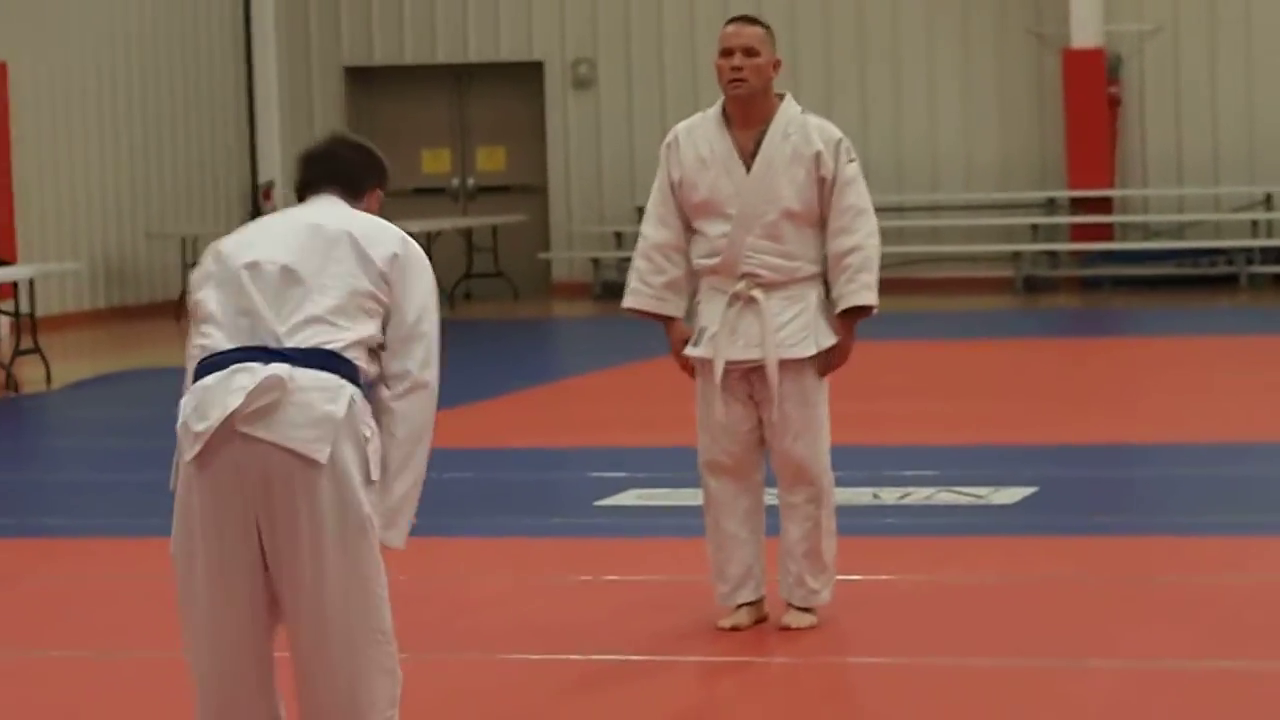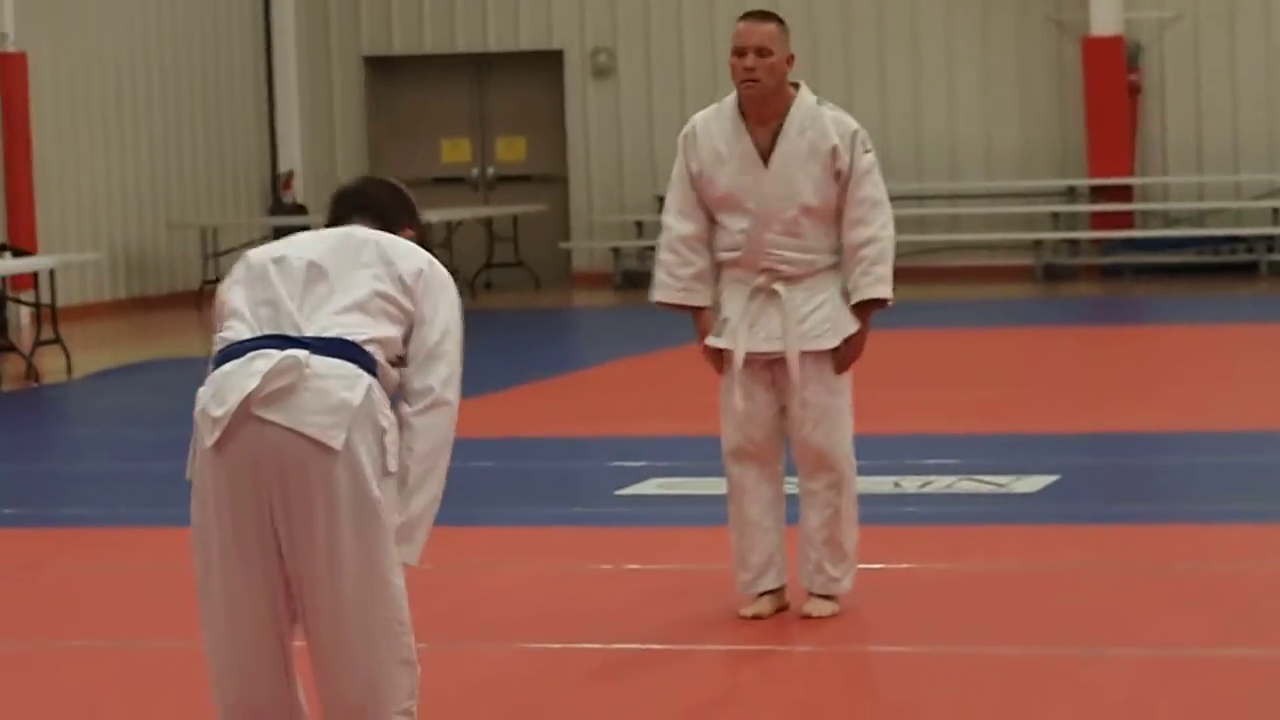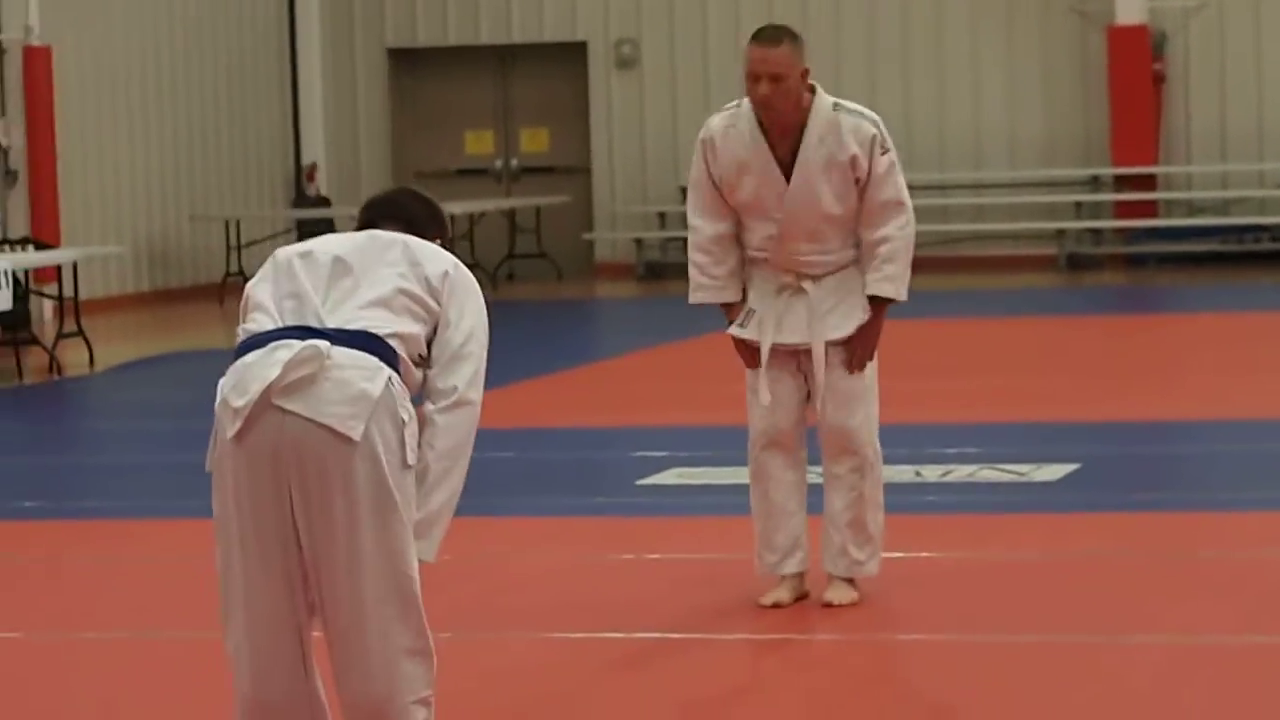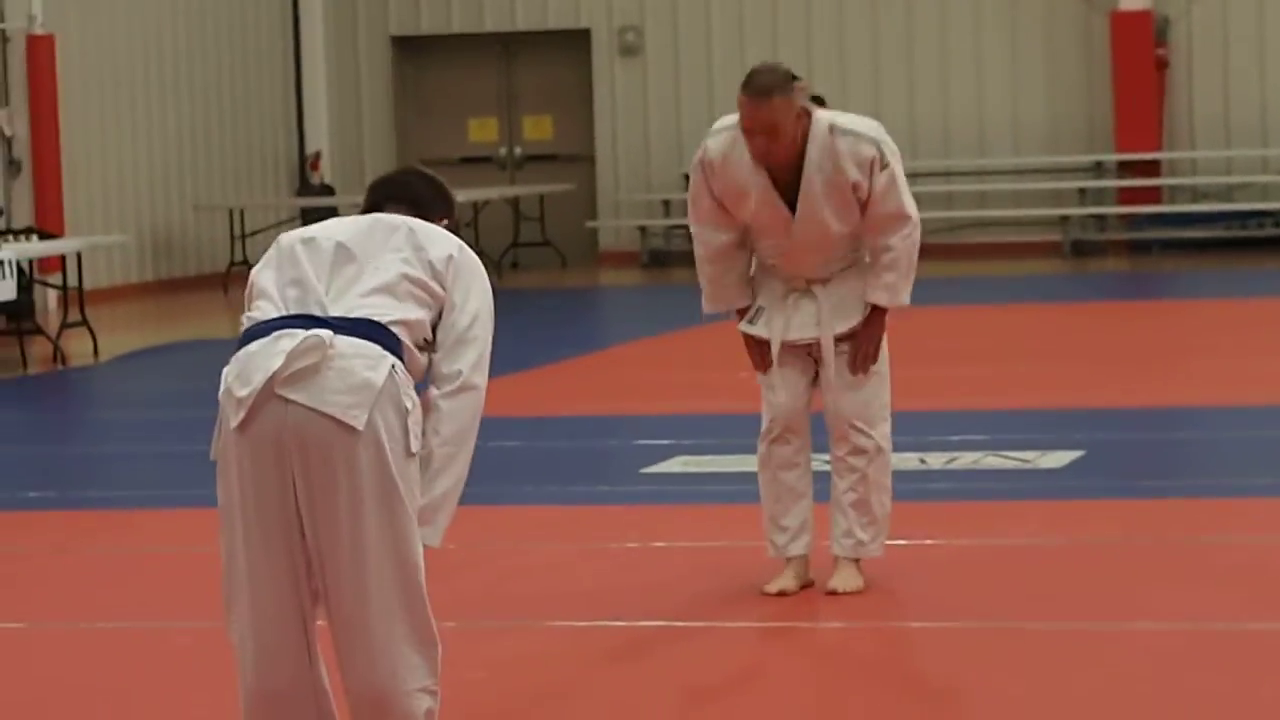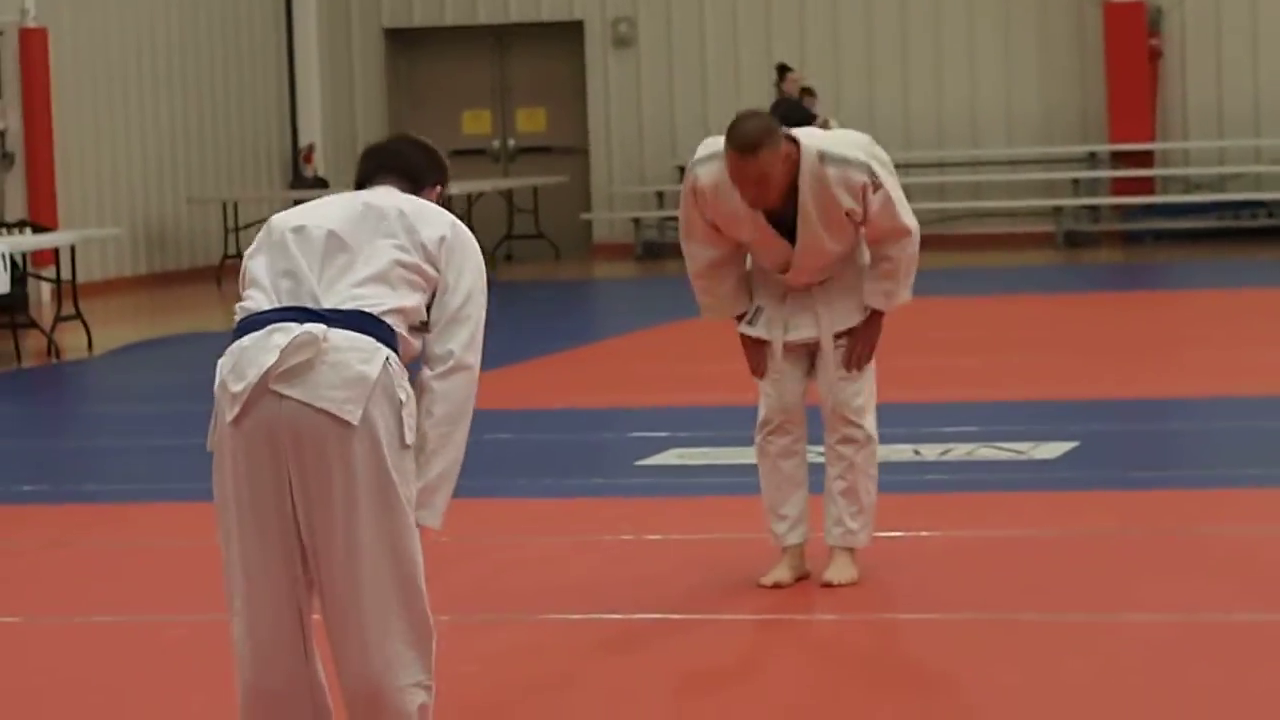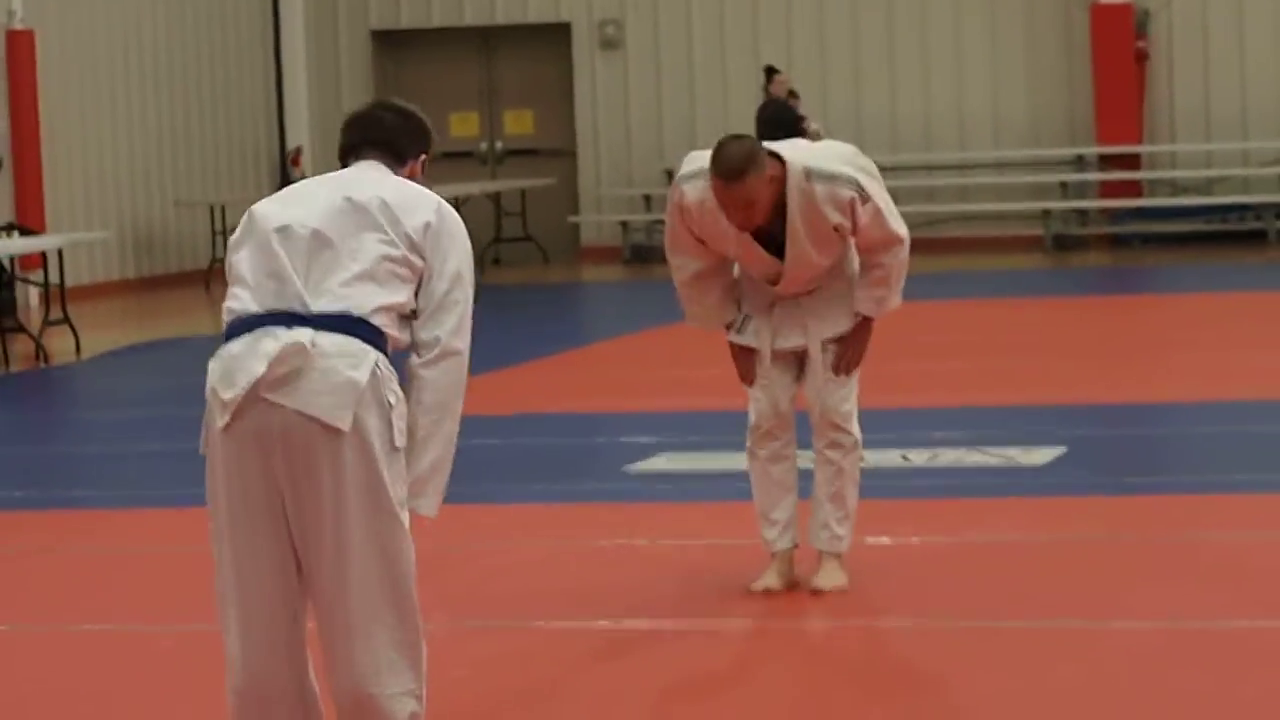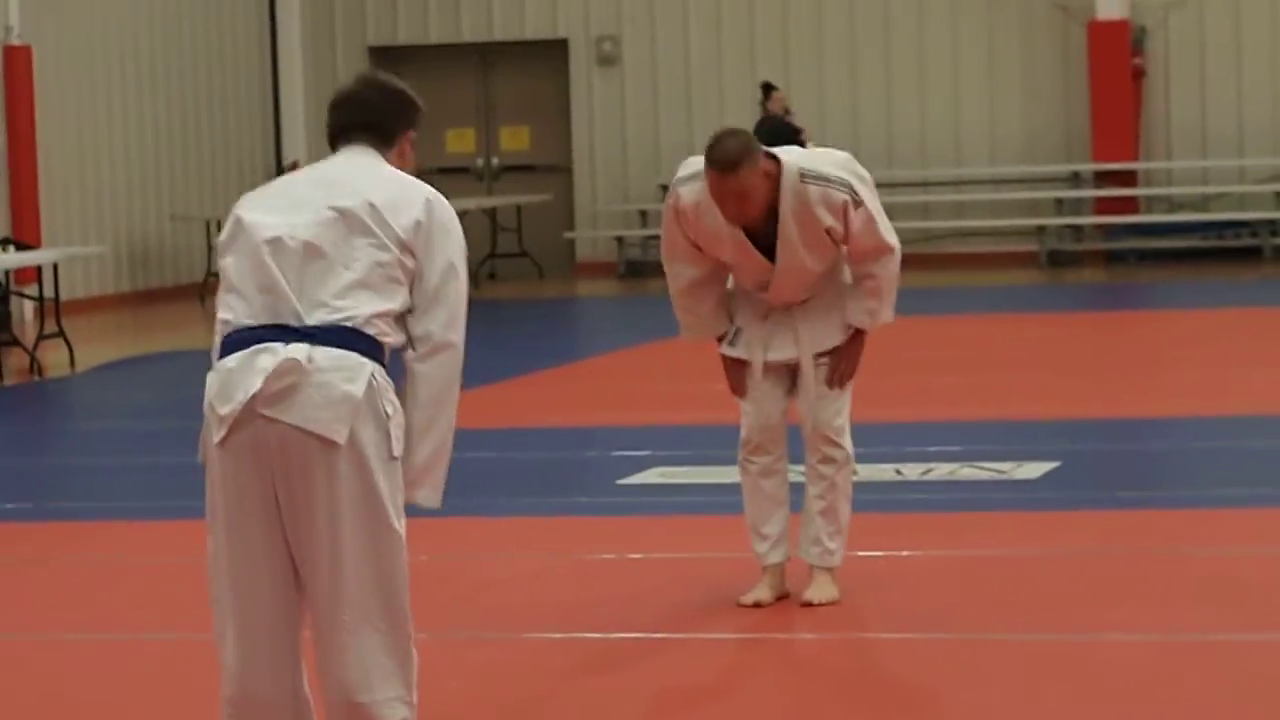
dt=0.1s
person 1, frame 1
left shoulder: (229, 246)
right shoulder: (395, 245)
right elbow: (410, 384)
right wrist: (384, 516)
left hip: (213, 417)
right hip: (317, 416)
left knee: (224, 641)
right knee: (348, 640)
person 1, frame 2
left shoulder: (260, 259)
right shoulder: (421, 267)
right elbow: (432, 404)
right wrist: (400, 531)
left hip: (228, 404)
right hip: (336, 405)
left knee: (242, 627)
right knee: (366, 631)
person 1, frame 3
left shoulder: (288, 258)
right shoulder: (448, 271)
right elbow: (453, 405)
right wrist: (417, 530)
left hip: (250, 394)
right hip: (353, 399)
left knee: (262, 619)
right knee: (380, 620)
person 1, frame 4
left shoulder: (292, 242)
right shoulder: (454, 254)
right elbow: (459, 390)
right wrist: (423, 516)
left hip: (254, 384)
right hip: (357, 388)
left knee: (266, 608)
right knee: (384, 608)
person 1, frame 5
left shoulder: (286, 221)
right shoulder: (446, 230)
right elbow: (452, 368)
right wrist: (421, 494)
left hip: (250, 378)
right hip: (351, 380)
left knee: (264, 601)
right knee: (378, 598)
person 1, frame 6
left shoulder: (269, 206)
right shoulder: (432, 212)
right elbow: (441, 355)
right wrist: (414, 486)
left hip: (241, 379)
right hip: (341, 381)
left knee: (258, 606)
right knee: (369, 605)
person 1, frame 7
left shoulder: (259, 200)
right shoulder: (421, 204)
right elbow: (435, 346)
right wrist: (416, 474)
left hip: (239, 394)
right hip: (339, 393)
left knee: (251, 611)
right knee: (363, 609)
person 2, frame 1
left shoulder: (821, 141)
right shoulder: (683, 143)
left elbow: (852, 233)
right elbow: (662, 237)
left wrist: (847, 323)
right wrist: (671, 321)
left hip: (794, 320)
right hip: (718, 321)
left knee: (803, 465)
right knee: (724, 464)
left ankle: (805, 595)
right ankle: (742, 595)
person 2, frame 2
left shoulder: (838, 132)
right shoulder: (701, 134)
left elbow: (868, 225)
right elbow: (685, 229)
left wrist: (862, 315)
right wrist: (700, 312)
left hip: (815, 309)
right hip: (742, 311)
left knee: (824, 453)
right knee: (747, 451)
left ankle: (826, 583)
right ankle: (764, 583)
person 2, frame 3
left shoulder: (859, 129)
right shoulder: (719, 137)
left elbow: (890, 221)
right elbow: (711, 229)
left wrist: (877, 312)
right wrist: (733, 312)
left hip: (842, 303)
right hip: (767, 303)
left knee: (848, 438)
right knee: (771, 437)
left ankle: (845, 568)
right ankle: (784, 569)
person 2, frame 4
left shoulder: (861, 146)
right shoulder: (716, 154)
left elbow: (895, 231)
right elbow: (716, 242)
left wrist: (877, 317)
right wrist: (744, 315)
left hip: (848, 297)
right hip: (778, 300)
left knee: (858, 425)
right knee: (781, 426)
left ankle: (851, 552)
right ankle: (792, 554)
person 2, frame 5
left shoulder: (851, 166)
right shoulder: (704, 178)
left elbow: (897, 239)
right elbow: (708, 255)
left wrist: (875, 318)
right wrist: (743, 322)
left hip: (843, 295)
right hip: (774, 301)
left knee: (848, 417)
right knee: (778, 420)
left ankle: (844, 545)
right ankle: (791, 547)
person 2, frame 6
left shoulder: (838, 181)
right shoulder: (689, 193)
left elbow: (888, 247)
right elbow: (694, 267)
left wrist: (864, 325)
right wrist: (731, 333)
left hip: (830, 301)
right hip: (761, 307)
left knee: (834, 422)
right knee: (767, 426)
left ankle: (832, 552)
right ankle: (780, 555)
person 2, frame 7
left shoulder: (833, 184)
right shoulder: (686, 197)
left elbow: (877, 257)
right elbow: (690, 276)
left wrist: (858, 334)
right wrist: (722, 340)
left hip: (824, 316)
right hip: (754, 320)
left knee: (825, 437)
right knee: (758, 440)
left ankle: (823, 566)
right ankle: (772, 571)
